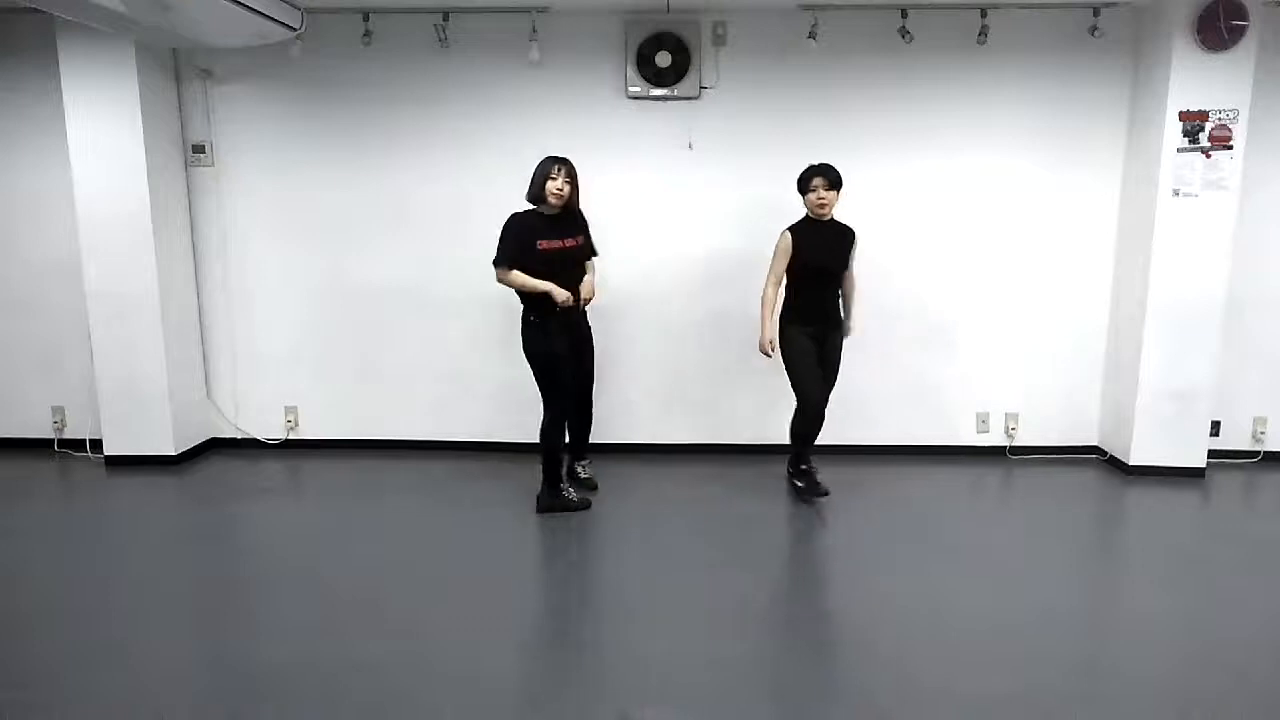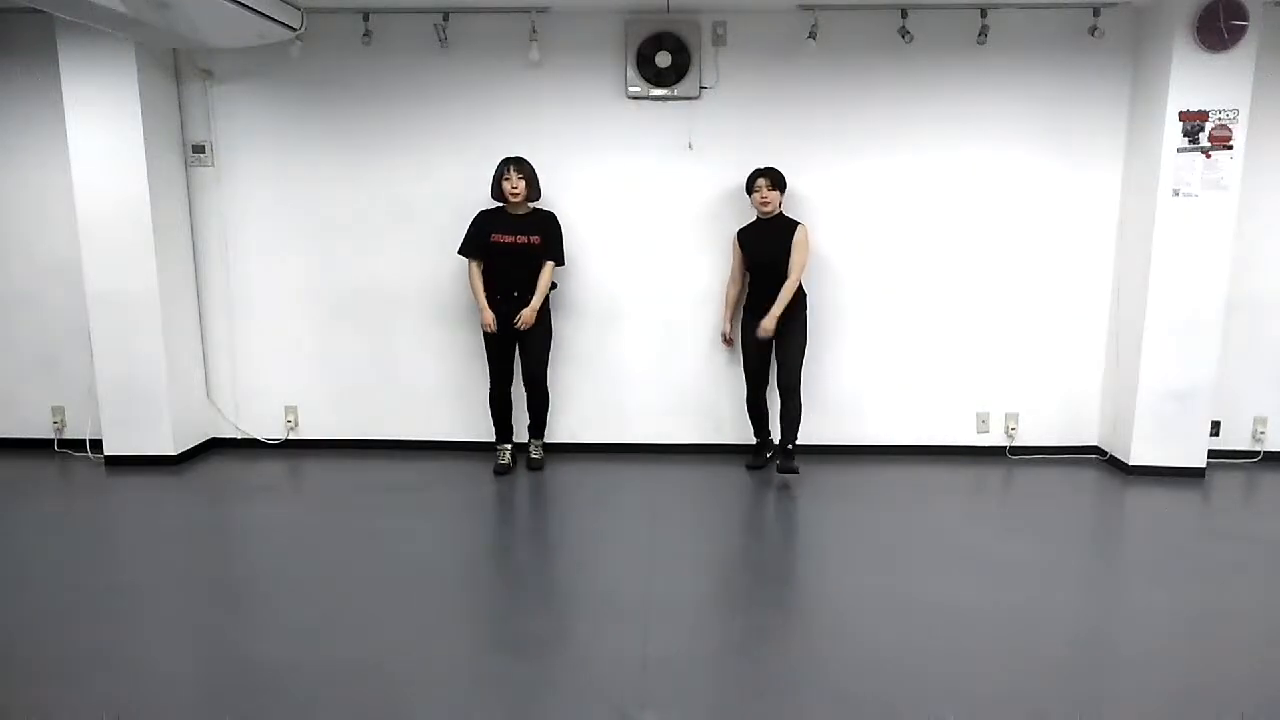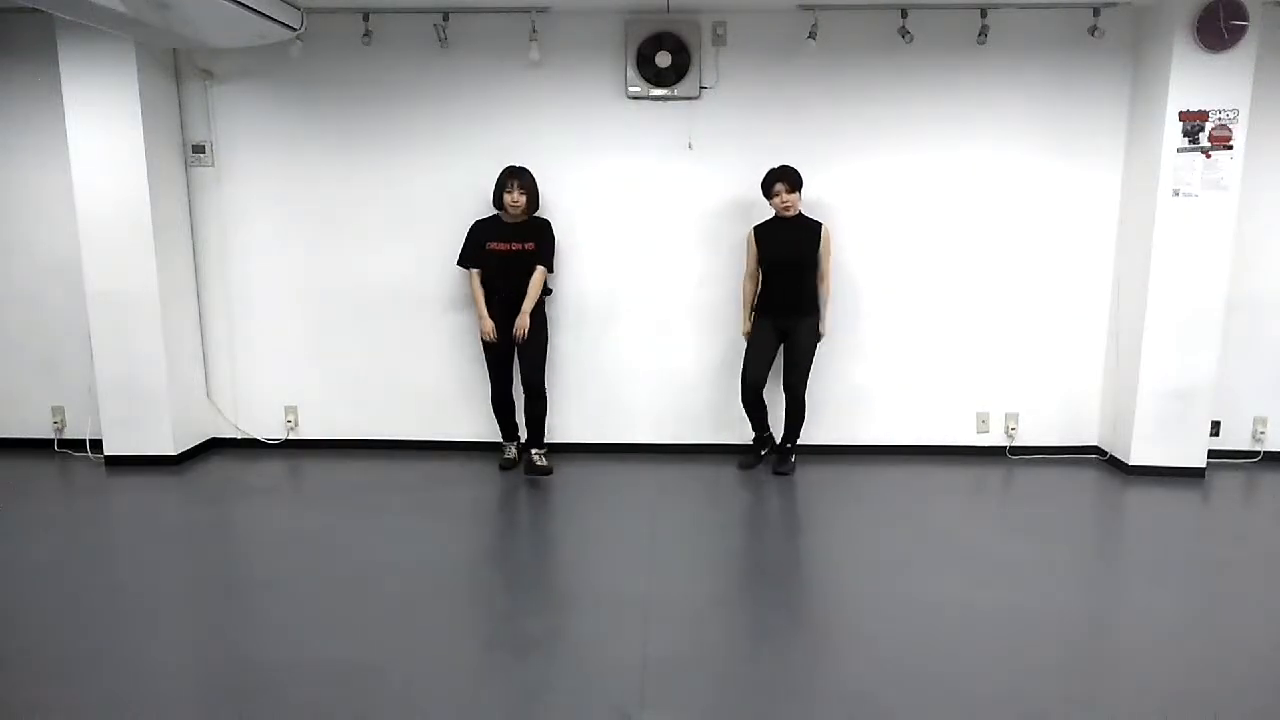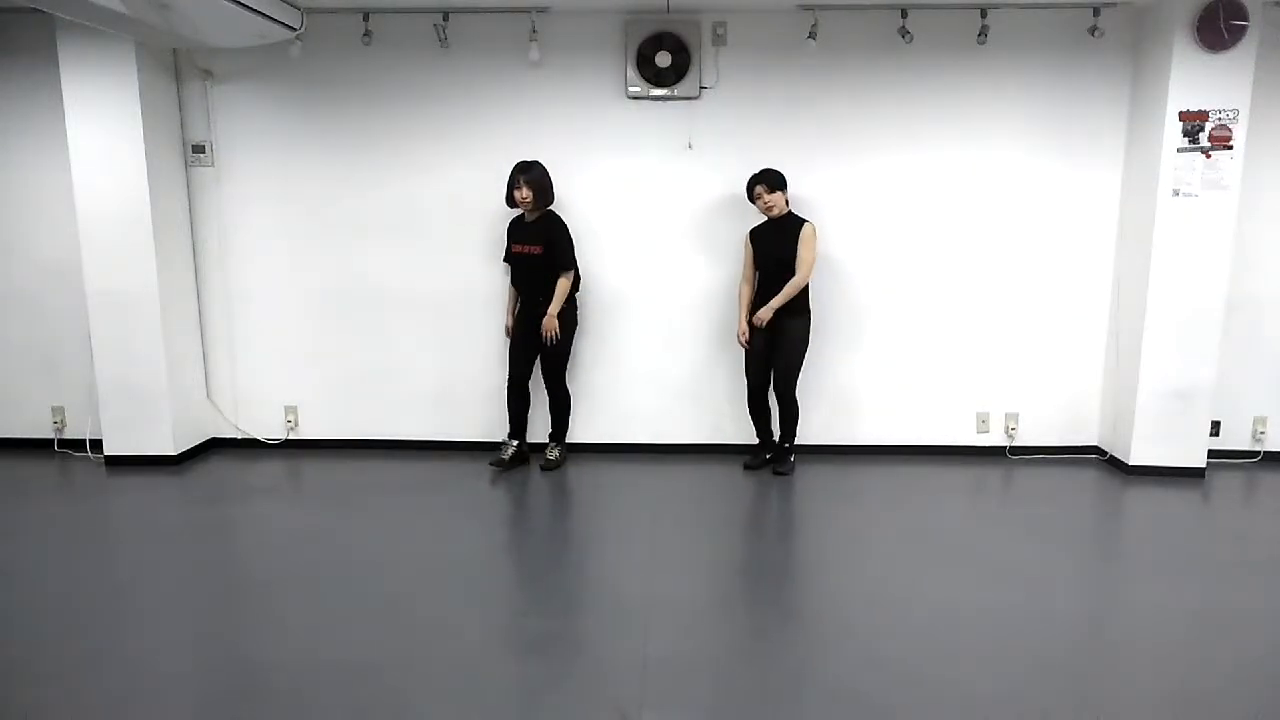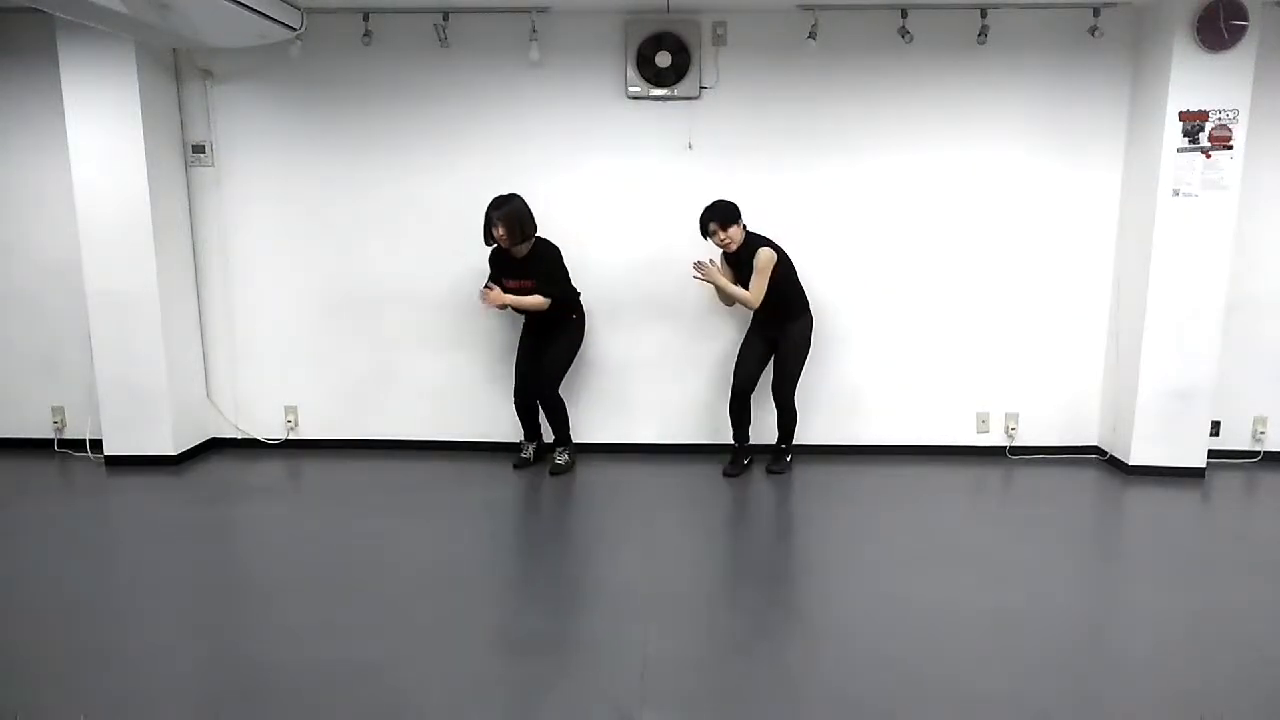
dt=1s
person 1, frame 1
left shoulder: (576, 219)
right shoulder: (521, 223)
left elbow: (587, 260)
right elbow: (504, 273)
left wrist: (588, 280)
right wrist: (550, 288)
left hip: (575, 320)
right hip: (540, 323)
left knee: (582, 397)
right knee: (557, 404)
left ankle: (578, 463)
right ankle: (552, 490)
person 1, frame 2
left shoulder: (546, 221)
right shoulder: (486, 220)
left elbow: (549, 266)
right elbow: (474, 266)
left wrist: (533, 307)
right wrist: (483, 308)
left hip: (533, 310)
right hip: (497, 310)
left knee: (536, 379)
right knee: (500, 381)
left ankle: (536, 442)
right ankle: (504, 446)
person 1, frame 3
left shoulder: (540, 228)
right shoulder: (482, 229)
left elbow: (540, 272)
right elbow: (475, 275)
left wrist: (525, 313)
right wrist: (483, 317)
left hip: (530, 314)
right hip: (496, 315)
left knee: (534, 382)
right knee: (500, 384)
left ankle: (535, 449)
right ankle: (510, 443)
person 1, frame 4
left shoulder: (553, 226)
right shoulder: (515, 227)
left elbow: (567, 274)
left wrist: (552, 315)
right wrist: (510, 313)
left hip: (557, 313)
right hip: (526, 312)
left knee: (554, 380)
right knee: (517, 377)
left ankle: (557, 444)
right ankle: (515, 443)
person 1, frame 5
left shoulder: (546, 253)
right shoulder: (498, 257)
left elbow: (544, 300)
right elbow: (499, 295)
left wrist: (506, 298)
right wrist: (495, 300)
left hip: (567, 323)
right hip: (534, 325)
left knee: (546, 387)
right knee: (523, 390)
left ankle: (563, 447)
right ankle: (532, 442)
person 2, frame 1
left shoulder: (846, 235)
right shoulder: (792, 236)
right elbow: (772, 284)
left wrist: (847, 317)
right wrist: (767, 329)
left hip: (830, 327)
right hip: (797, 328)
left knee: (820, 401)
right knee: (809, 399)
left ankle: (797, 462)
right ankle: (803, 471)
person 2, frame 2
left shoulder: (796, 230)
right shoulder: (743, 235)
left elbow: (794, 278)
right elbow: (736, 281)
left wrist: (773, 317)
right wrist: (727, 321)
left hip: (789, 318)
right hip: (753, 318)
left knee: (789, 384)
right knee: (755, 386)
left ankle: (787, 451)
right ankle: (763, 443)
person 2, frame 3
left shoulder: (817, 231)
right shoulder: (758, 233)
left elbow: (822, 278)
right elbow: (751, 279)
left wrist: (822, 318)
right wrist: (747, 319)
left hip: (804, 320)
right hip: (767, 319)
left knee: (795, 388)
right knee: (751, 383)
left ankle: (788, 448)
right ankle: (762, 439)
person 2, frame 4
left shoulder: (804, 228)
right shoulder: (754, 235)
left elbow: (801, 277)
right elbow: (748, 281)
left wrist: (770, 308)
right wrist: (742, 321)
left hip: (793, 319)
right hip: (760, 318)
left knee: (784, 388)
right knee: (755, 388)
left ankle: (786, 449)
right ankle: (766, 445)
person 2, frame 5
left shoulder: (763, 251)
right shoulder: (729, 256)
left elbow: (753, 300)
right elbow: (729, 300)
left wrist: (719, 279)
right wrist: (715, 281)
left hip: (794, 324)
right hip: (762, 324)
left knee: (782, 393)
right knee: (740, 387)
left ankle: (784, 450)
right ankle: (741, 450)
